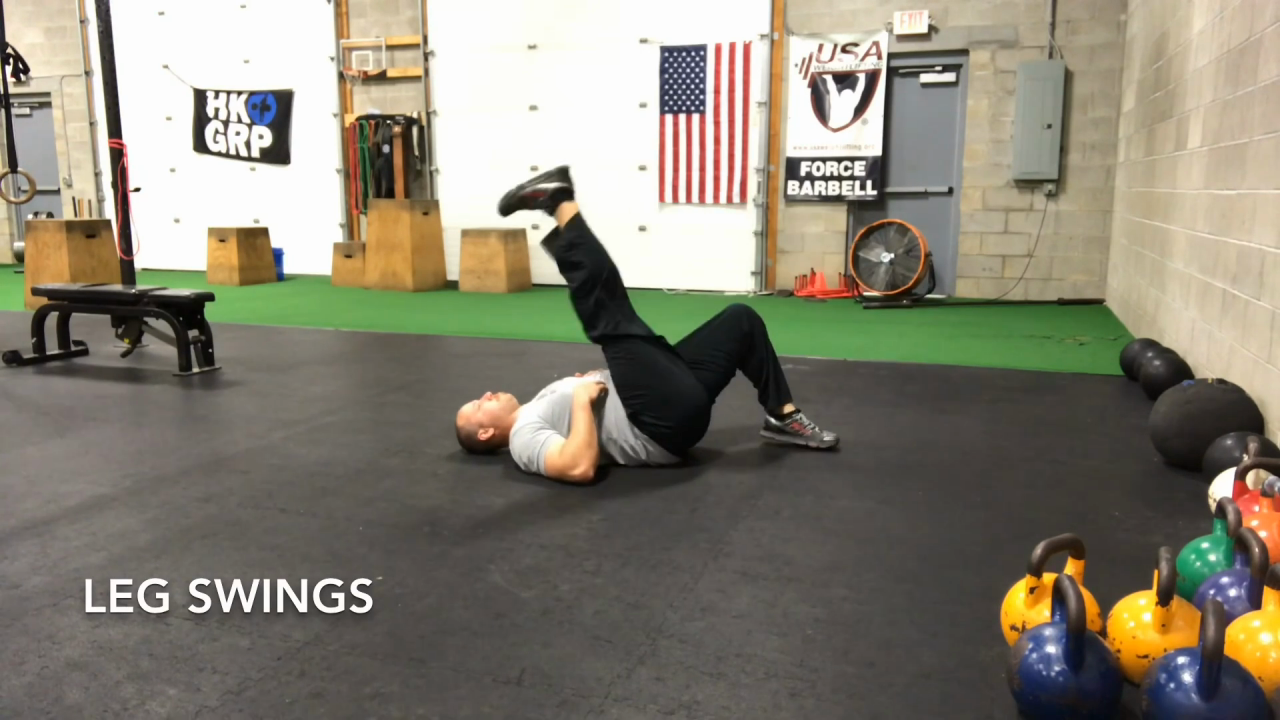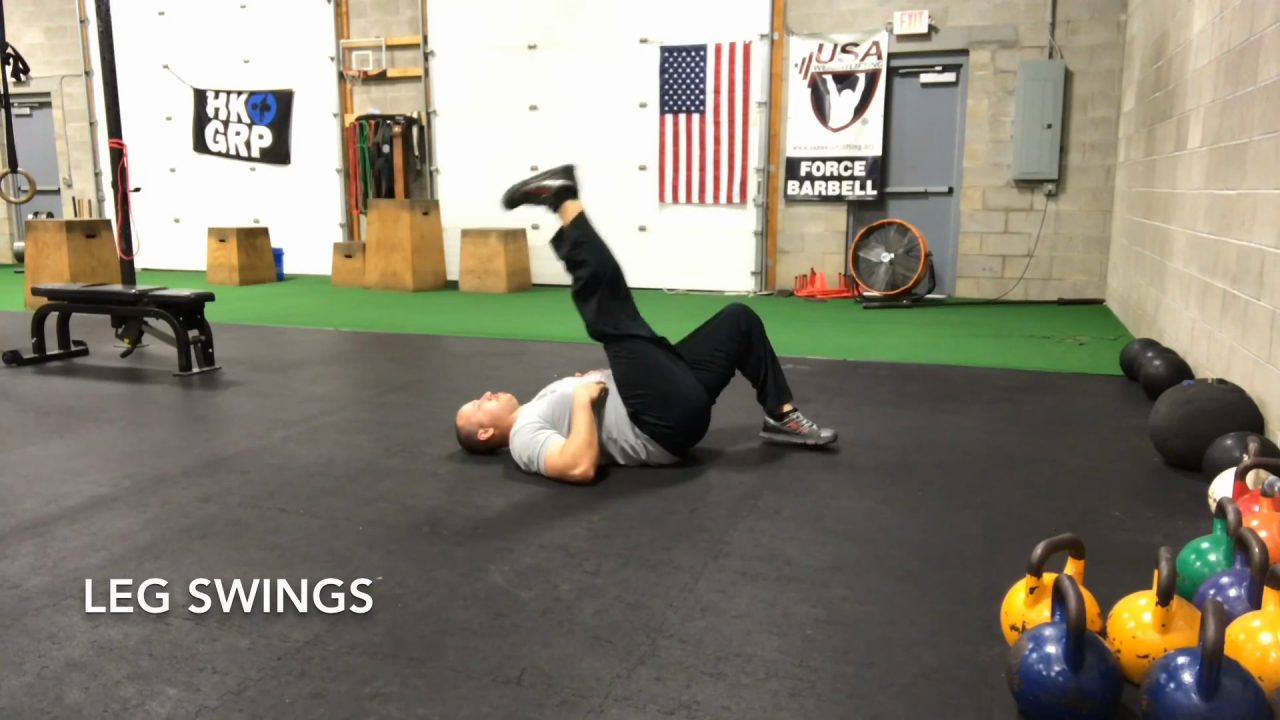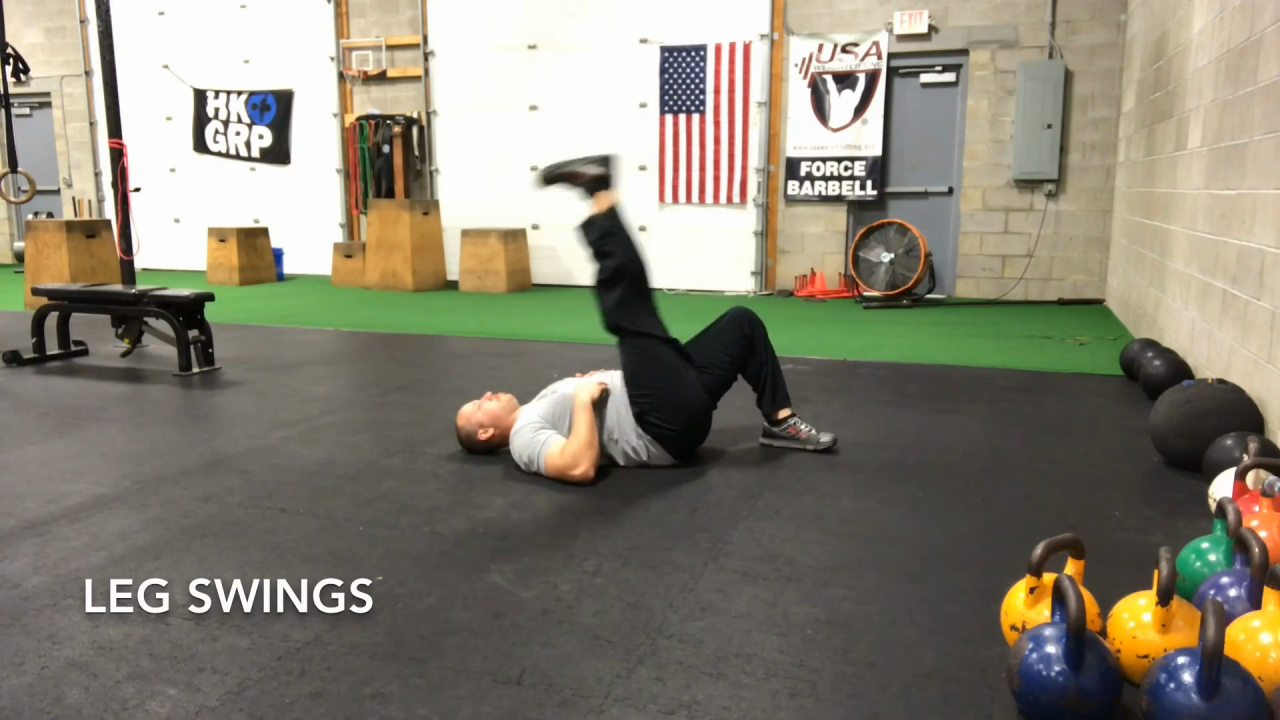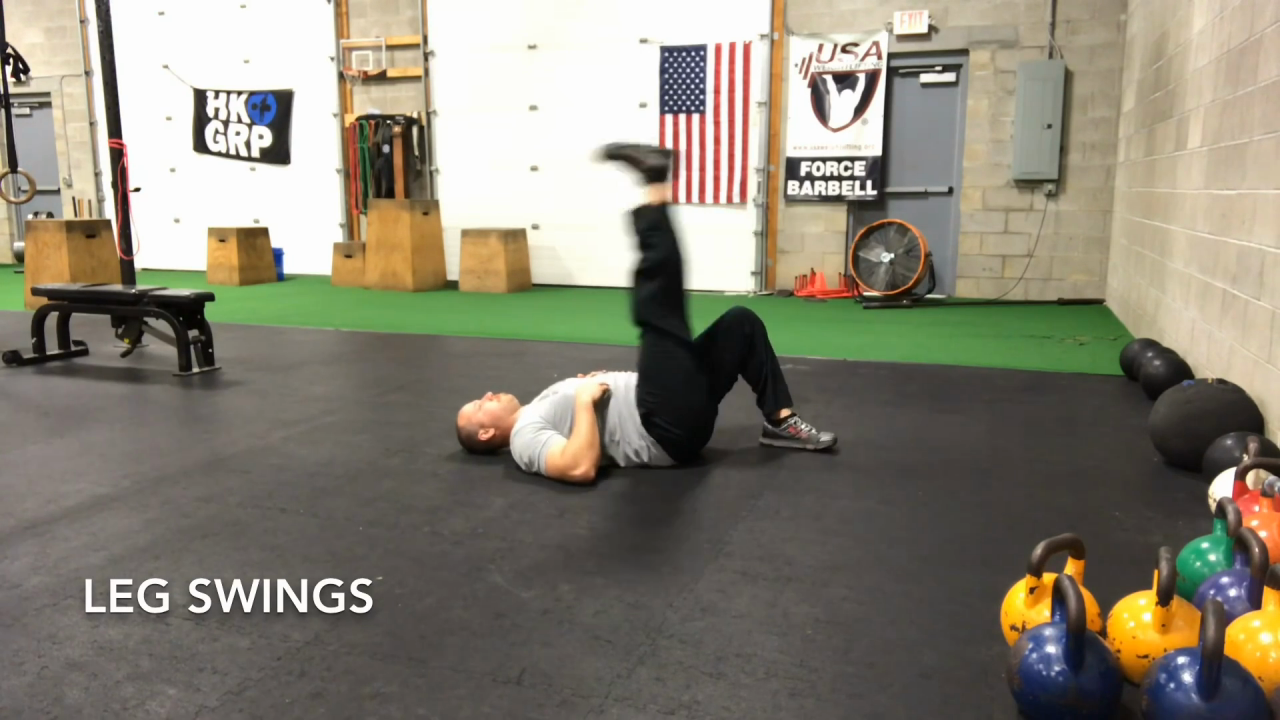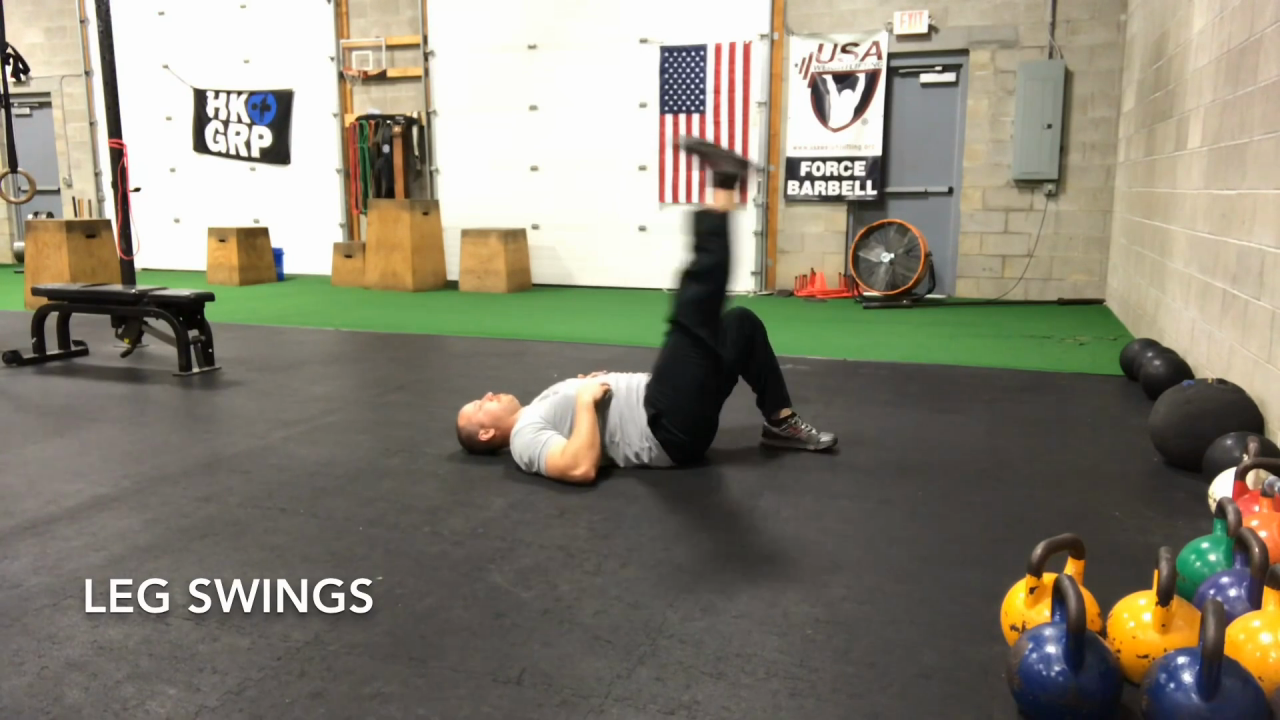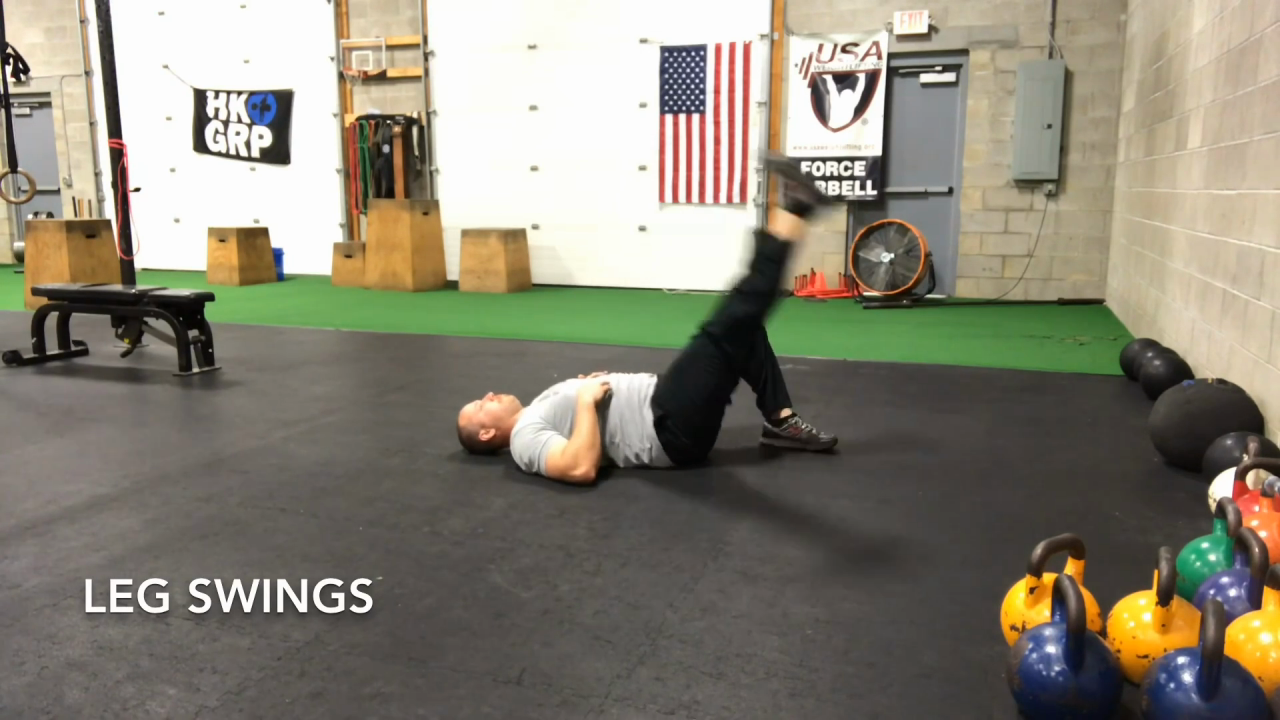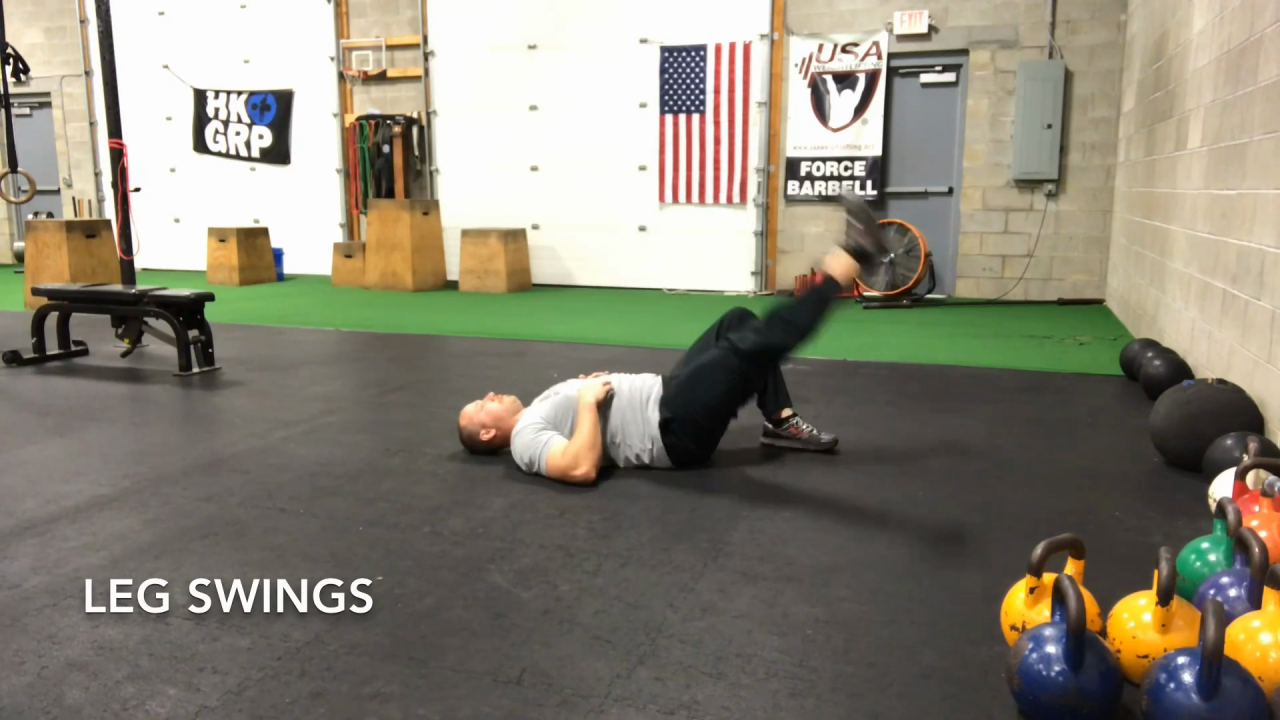
dt=0.1s
person 1, frame 1
left shoulder: (535, 411)
right shoulder: (524, 439)
right elbow: (581, 468)
left wrist: (588, 385)
right wrist: (582, 401)
left hip: (676, 401)
right hip: (668, 420)
left knee: (741, 320)
right knee: (607, 316)
left ankle: (784, 417)
person 1, frame 2
left shoulder: (535, 410)
right shoulder: (524, 438)
right elbow: (581, 468)
left wrist: (589, 384)
right wrist: (583, 400)
left hip: (677, 400)
right hip: (669, 419)
left knee: (739, 320)
right knee: (610, 316)
left ankle: (782, 416)
person 1, frame 3
left shoulder: (536, 412)
right shoulder: (525, 438)
right elbow: (582, 468)
left wrist: (590, 385)
right wrist: (584, 400)
left hip: (674, 411)
right hip: (669, 425)
left knee: (740, 322)
right knee: (630, 316)
left ankle: (780, 422)
person 1, frame 4
left shoulder: (537, 411)
right shoulder: (526, 439)
right elbow: (582, 467)
left wrist: (591, 383)
right wrist: (585, 400)
left hip: (678, 413)
right hip: (674, 426)
left knee: (741, 322)
right knee: (657, 309)
left ankle: (781, 421)
person 1, frame 5
left shoulder: (537, 414)
right shoulder: (527, 440)
right elbow: (583, 468)
left wrist: (594, 382)
right wrist: (587, 401)
left hip: (673, 416)
right hip: (673, 431)
left knee: (743, 324)
right knee: (693, 319)
left ankle: (782, 424)
person 1, frame 6
left shoulder: (536, 414)
right shoulder: (526, 439)
right elbow: (582, 467)
left wrist: (592, 386)
right wrist: (587, 401)
left hip: (654, 402)
right hip: (675, 432)
left knee: (743, 323)
right knee: (724, 331)
left ankle: (782, 422)
right ankle: (791, 215)
person 1, frame 7
left shoulder: (536, 414)
right shoulder: (527, 437)
right elbow: (583, 467)
left wrist: (594, 382)
right wrist: (588, 400)
left hip: (658, 394)
right hip: (675, 430)
left knee: (738, 320)
right knee: (747, 346)
left ankle: (784, 423)
right ankle: (841, 270)
